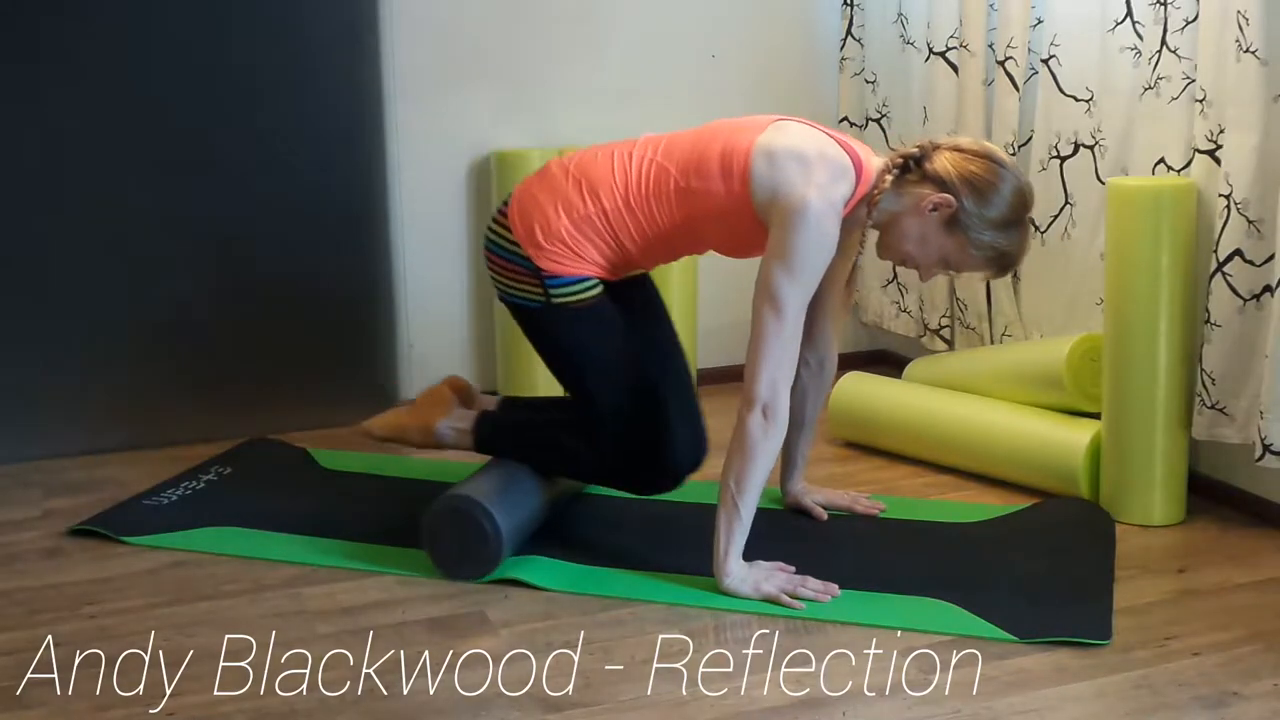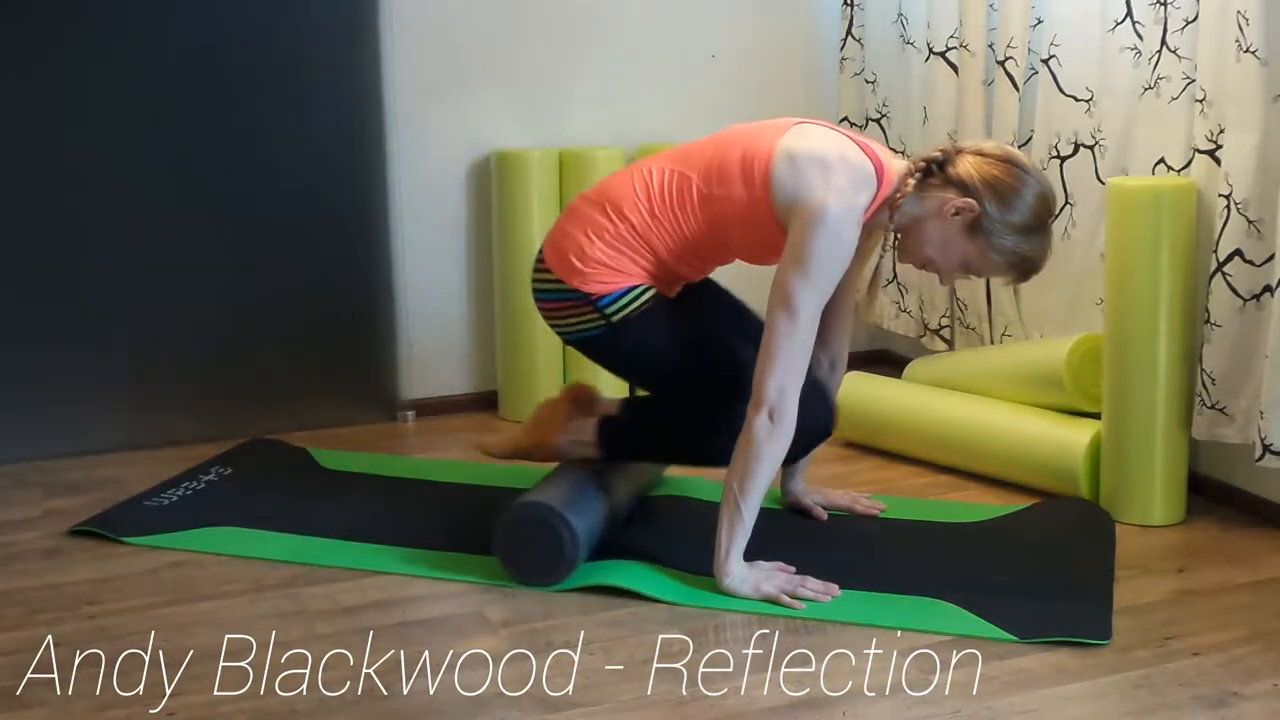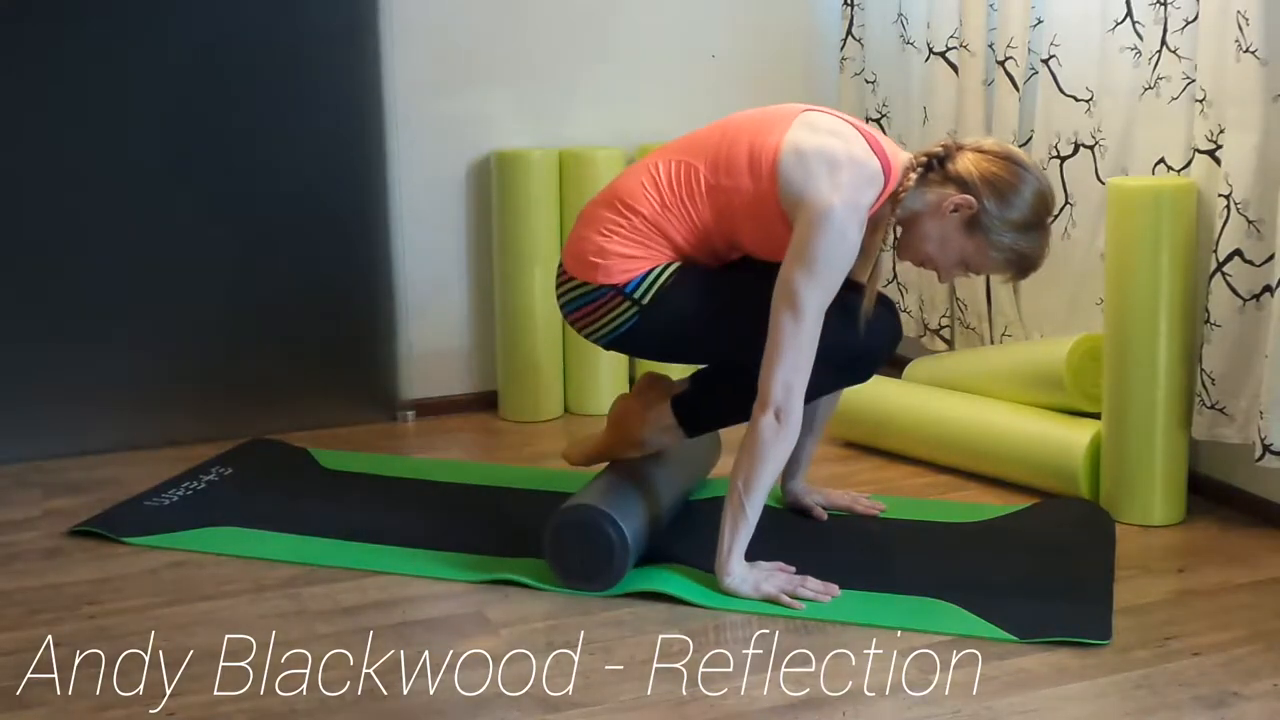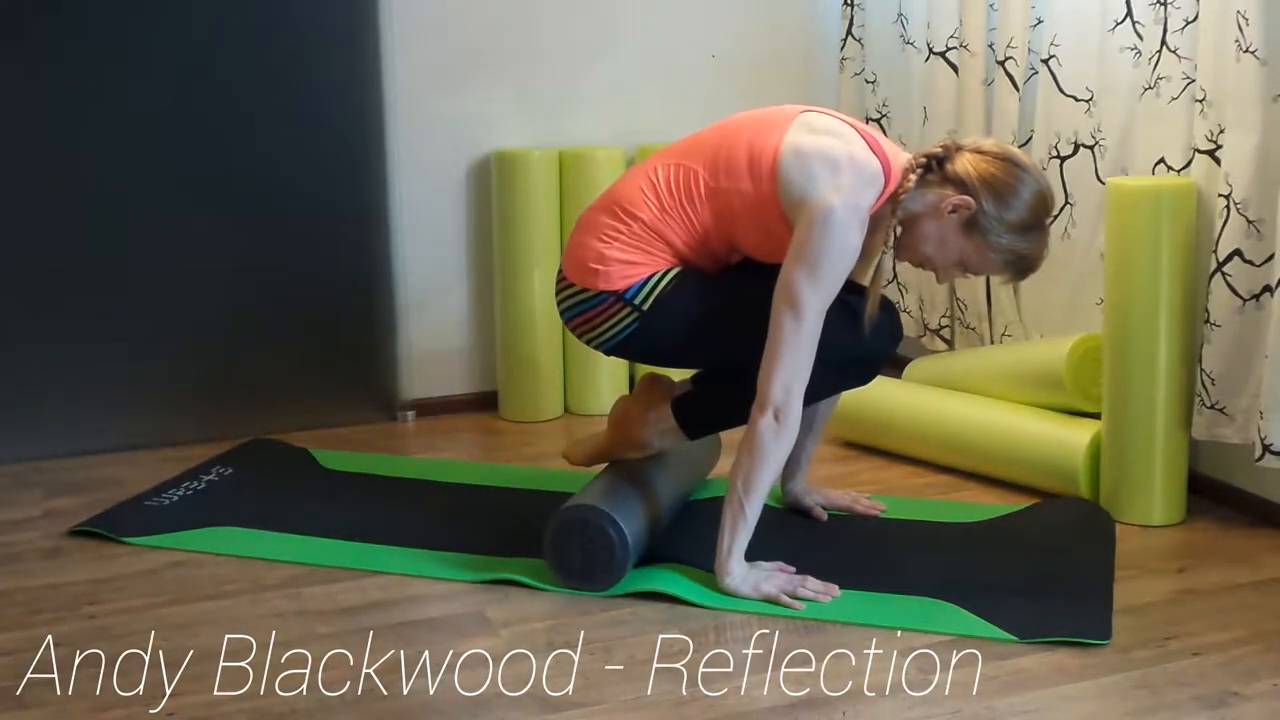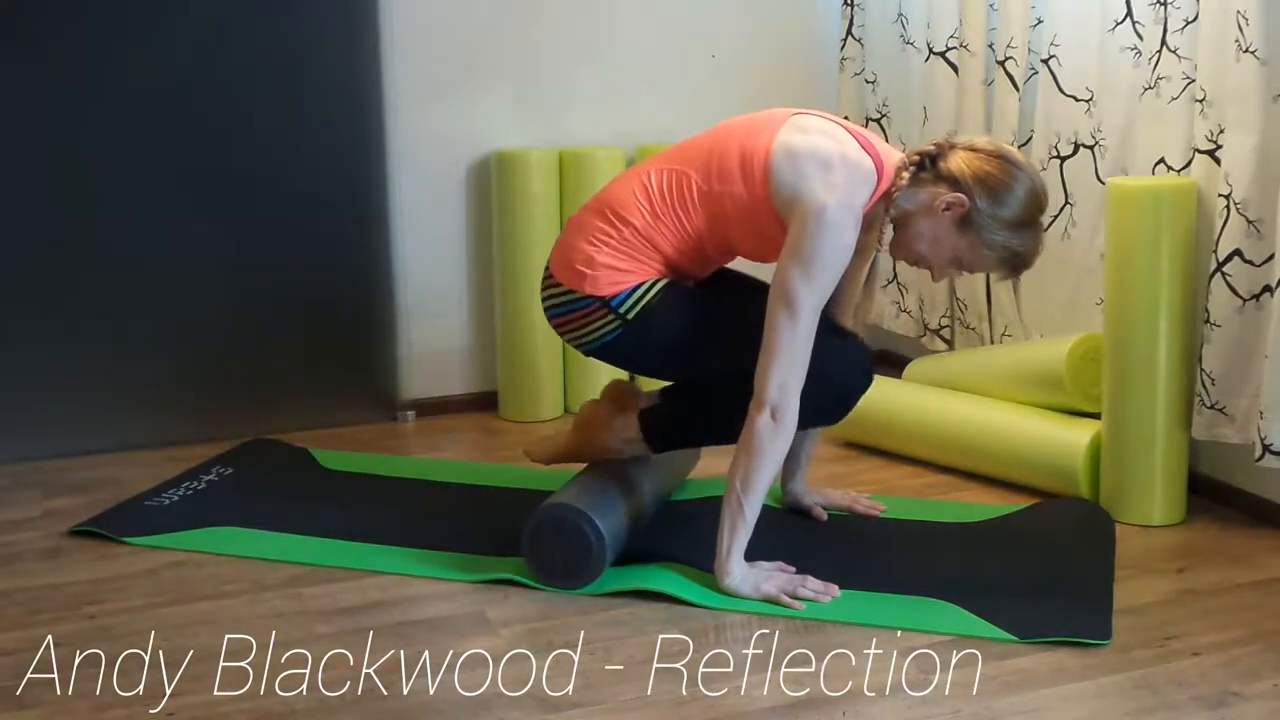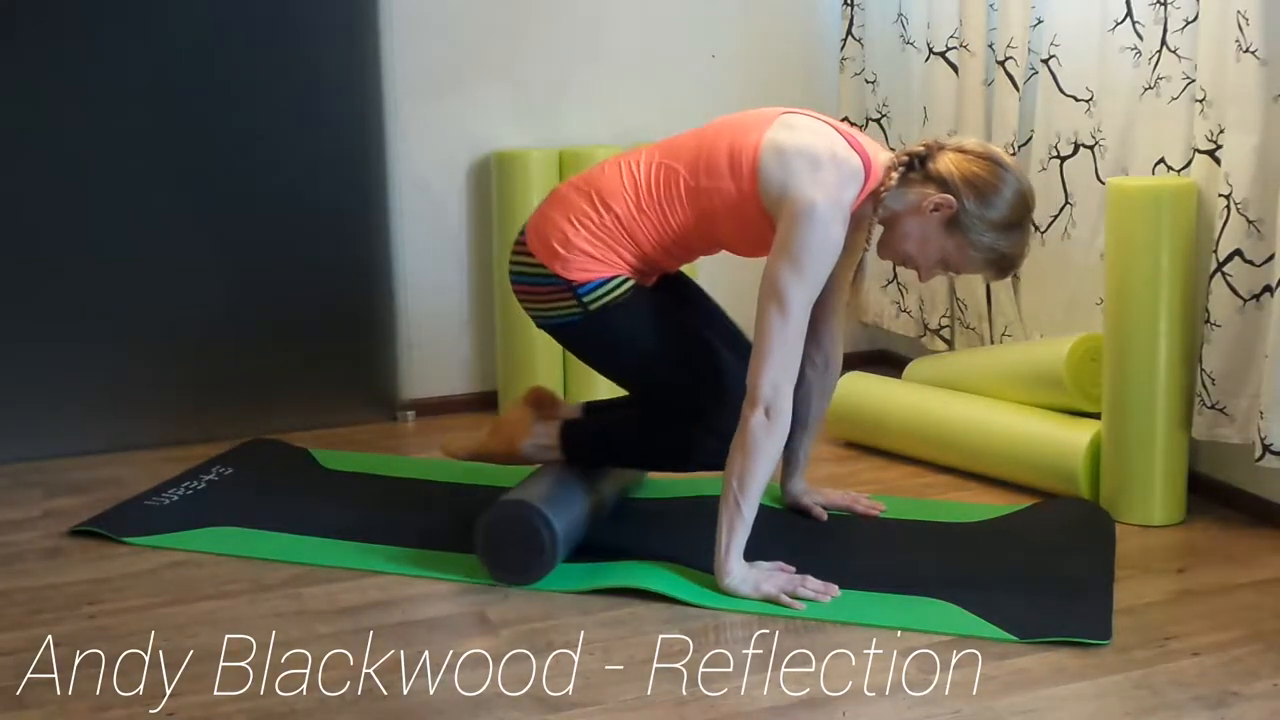
dt=0.4s
person 1, frame 1
left shoulder: (855, 187)
right shoulder: (817, 200)
left elbow: (817, 353)
right elbow: (764, 398)
left wrist: (794, 482)
right wrist: (729, 563)
left hip: (597, 242)
right hip: (549, 242)
left knee: (668, 441)
right knee: (661, 457)
left ankle: (482, 410)
right ankle: (459, 424)
person 1, frame 2
left shoulder: (881, 188)
right shoulder: (838, 204)
left elbow: (829, 347)
right elbow: (771, 404)
left wrist: (792, 480)
right wrist: (729, 564)
left hip: (644, 261)
right hip: (590, 276)
left knee: (803, 401)
right knee: (798, 413)
left ankle: (600, 421)
right ankle: (584, 433)
person 1, frame 3
left shoulder: (883, 178)
right shoulder: (842, 199)
left elbow: (822, 354)
right elbow: (779, 397)
left wrist: (793, 480)
right wrist: (731, 566)
left hip: (663, 255)
right hip: (615, 276)
left knee: (855, 332)
right knee: (866, 332)
left ankle: (668, 406)
right ankle: (657, 419)
person 1, frame 4
left shoulder: (886, 179)
right shoulder: (843, 200)
left elbow: (822, 354)
right elbow: (778, 397)
left wrist: (795, 481)
right wrist: (732, 567)
left hip: (662, 259)
right hip: (614, 282)
left knee: (845, 332)
right knee: (867, 334)
left ankle: (670, 406)
right ankle: (658, 422)
person 1, frame 5
left shoulder: (878, 179)
right shoulder: (837, 199)
left elbow: (831, 334)
right elbow: (775, 397)
left wrist: (795, 482)
right wrist: (731, 565)
left hip: (653, 267)
right hip: (601, 285)
left knee: (831, 359)
right knee: (836, 375)
left ankle: (640, 414)
right ankle: (623, 430)
person 1, frame 6
left shoulder: (865, 183)
right shoulder: (825, 198)
left elbow: (821, 350)
right elbow: (769, 397)
left wrist: (794, 481)
right wrist: (732, 565)
left hip: (619, 250)
right hip: (572, 261)
left knee: (727, 397)
right knee: (732, 415)
left ankle: (559, 419)
right ankle: (541, 438)
